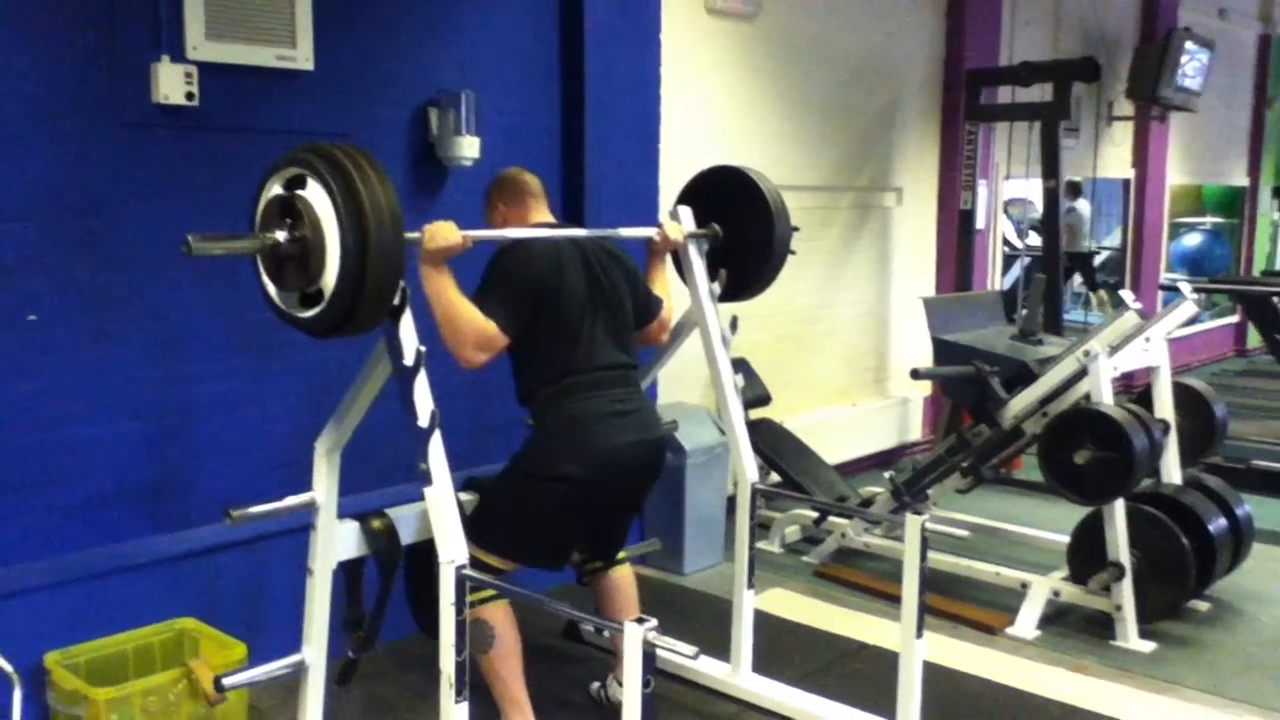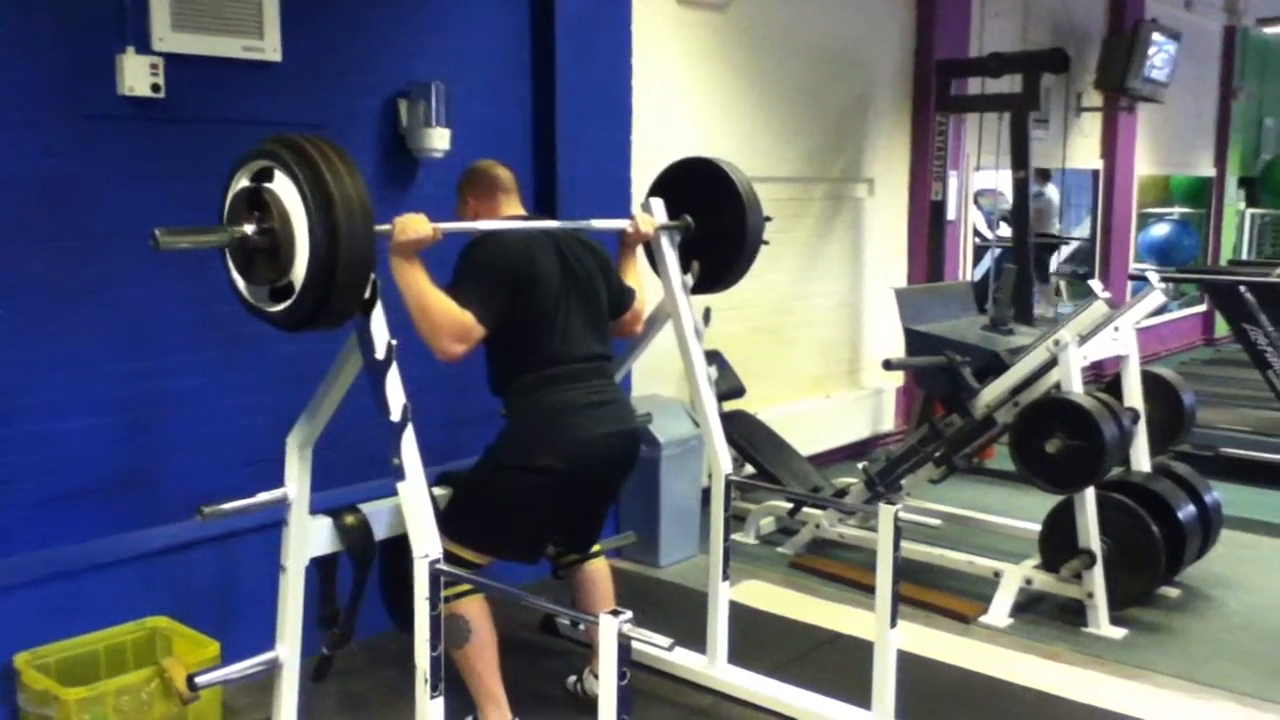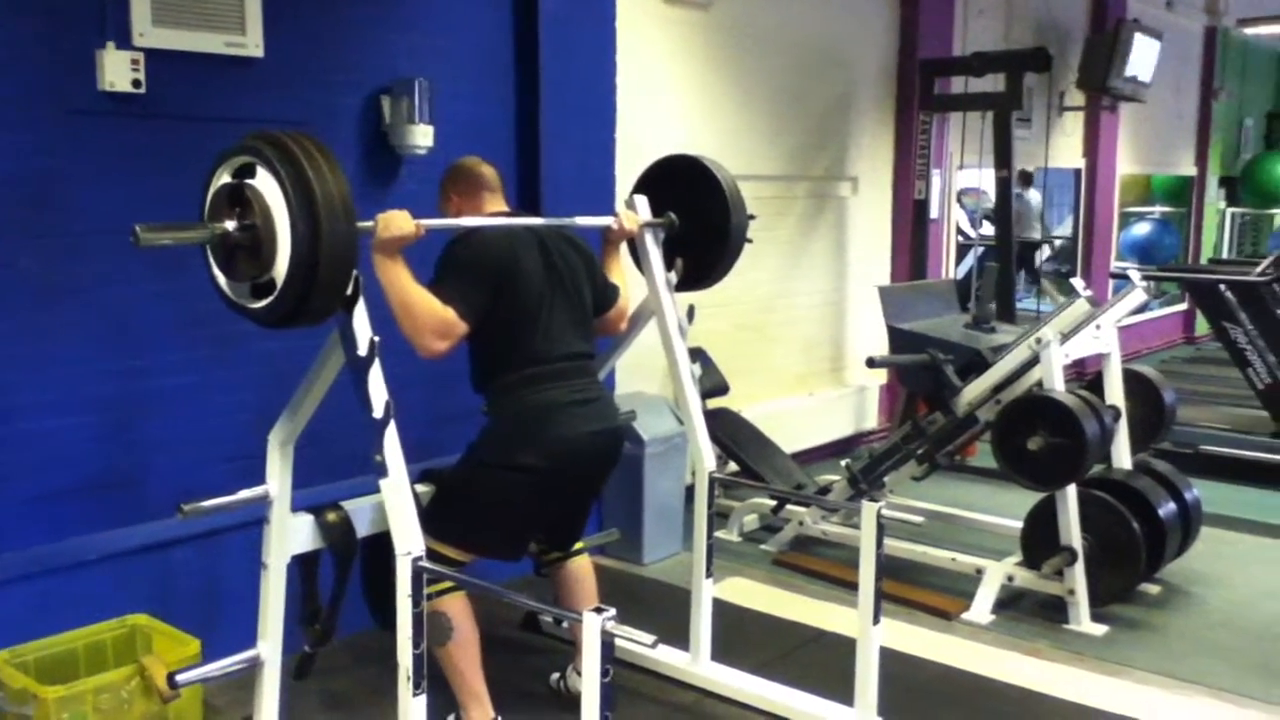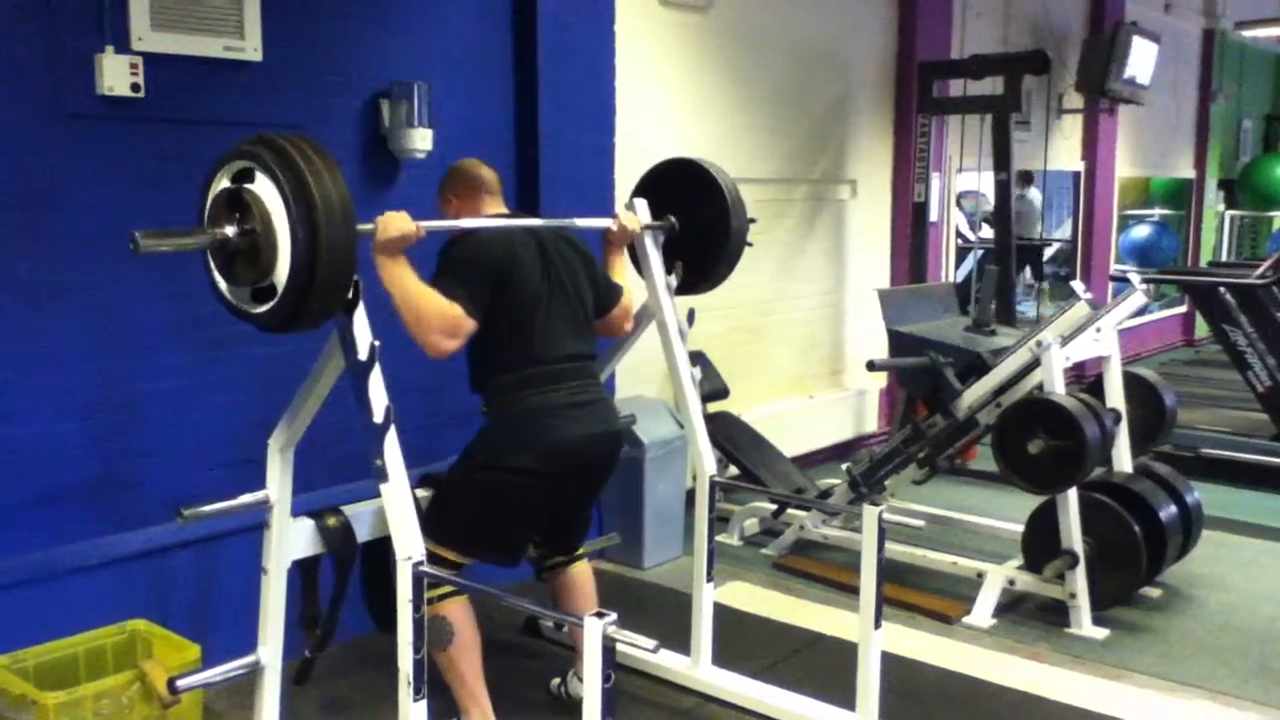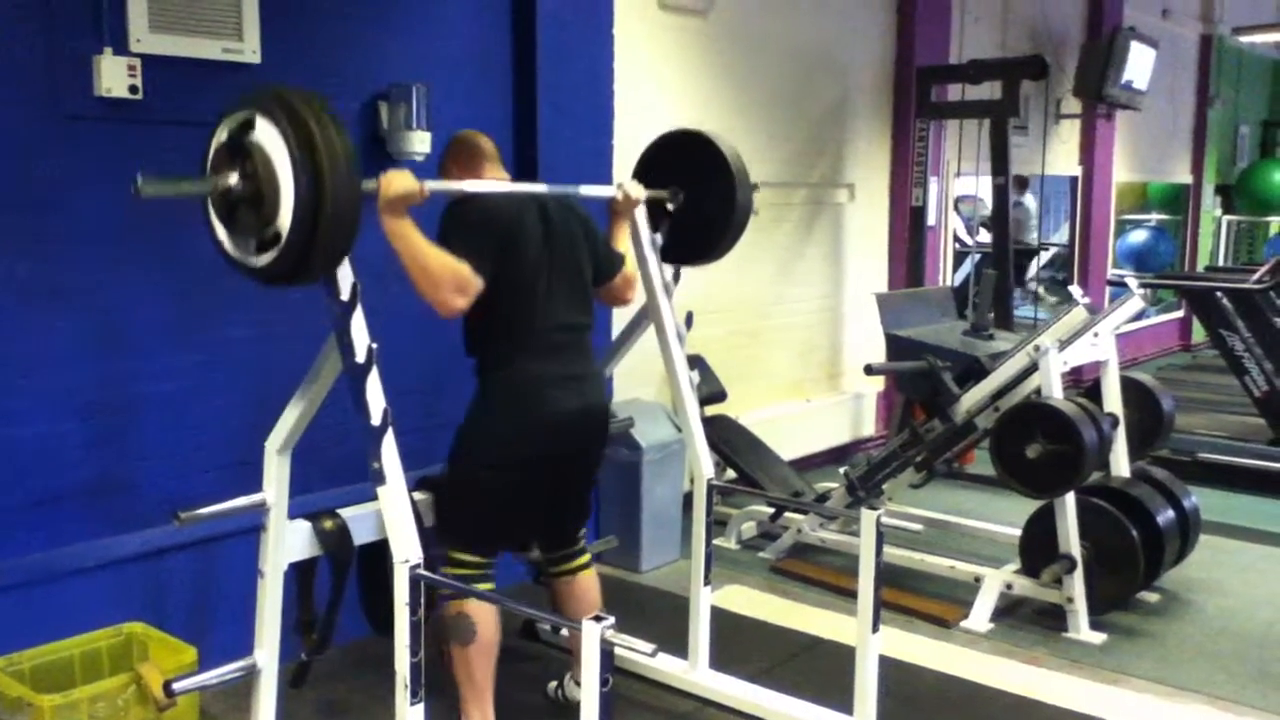
dt=0.3s
person 1, frame 1
left shoulder: (519, 259)
right shoulder: (609, 253)
left elbow: (474, 346)
right elbow: (657, 329)
left wrist: (434, 266)
right wrist: (660, 257)
left hip: (577, 445)
right hip: (644, 435)
left knee: (474, 570)
right knee: (602, 550)
person 1, frame 2
left shoulder: (492, 250)
right shoulder: (583, 245)
left elbow: (452, 339)
right elbow: (632, 322)
left wrist: (405, 259)
right wrist: (631, 249)
left hip: (553, 436)
right hip: (618, 427)
left knee: (449, 565)
right knee: (577, 543)
right ankle: (606, 674)
person 1, frame 3
left shoulder: (475, 248)
right shoulder: (566, 241)
left elbow: (434, 335)
right elbow: (615, 319)
left wrist: (388, 256)
right wrist: (615, 247)
left hip: (535, 434)
right hip: (601, 425)
left knee: (430, 562)
right knee: (560, 539)
right ankle: (588, 670)
person 1, frame 4
left shoulder: (472, 248)
right shoulder: (566, 242)
left elbow: (442, 335)
right elbow: (620, 320)
left wrist: (390, 258)
right wrist: (619, 249)
left hip: (528, 435)
right hip: (599, 426)
left knee: (432, 568)
right knee: (561, 546)
person 1, frame 5
left shoulder: (474, 211)
right shoulder: (567, 210)
left elbow: (451, 293)
right elbow: (622, 289)
left wrist: (396, 216)
right wrist: (622, 217)
left hip: (519, 406)
right hip: (587, 399)
left knee: (464, 563)
right knee: (566, 543)
